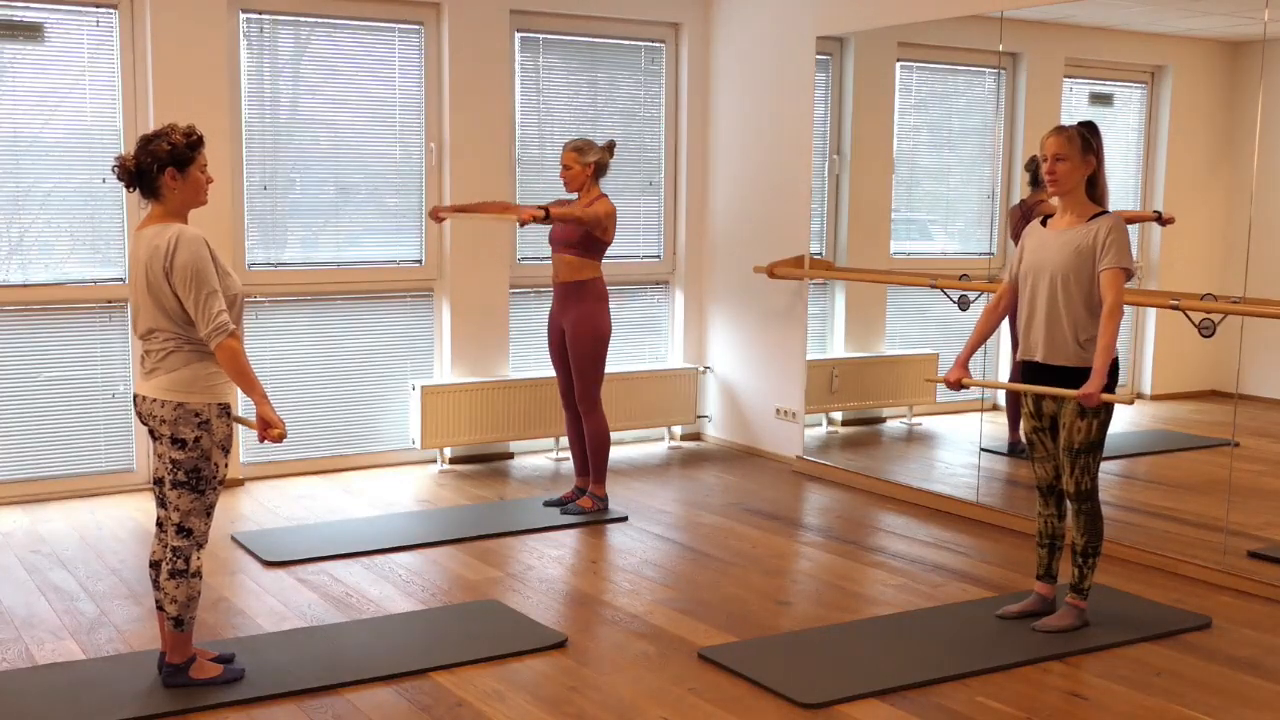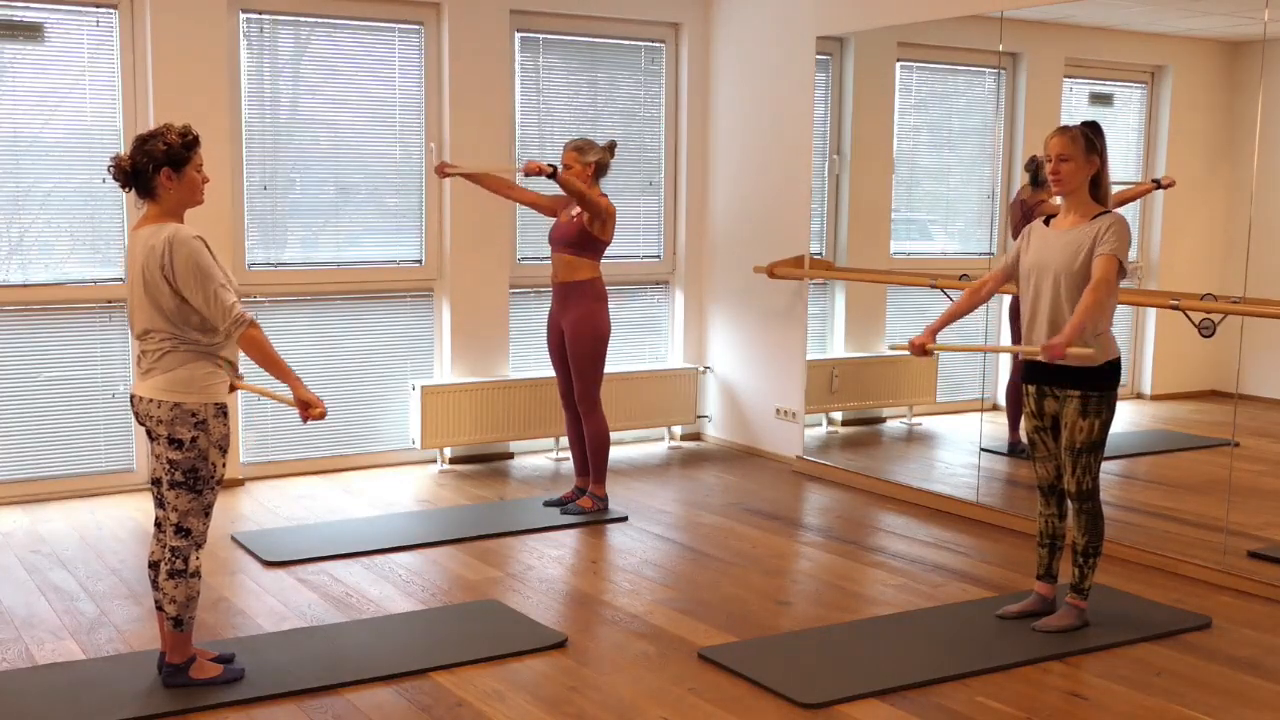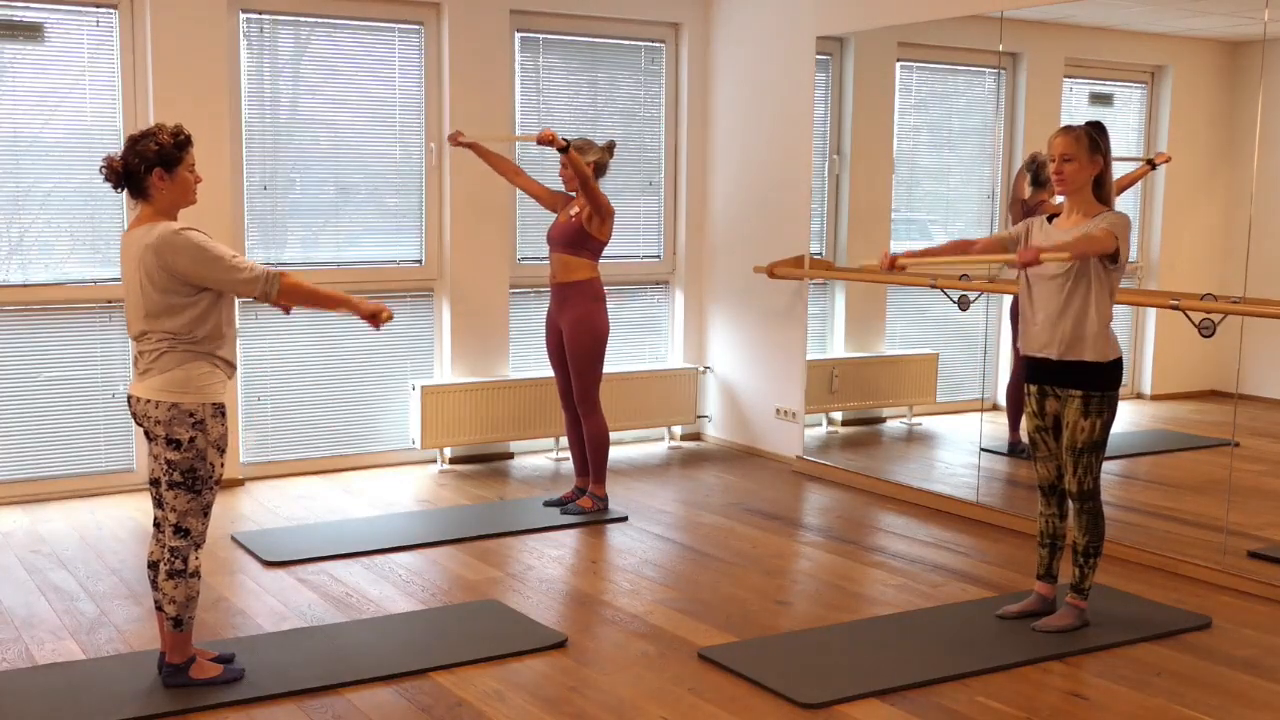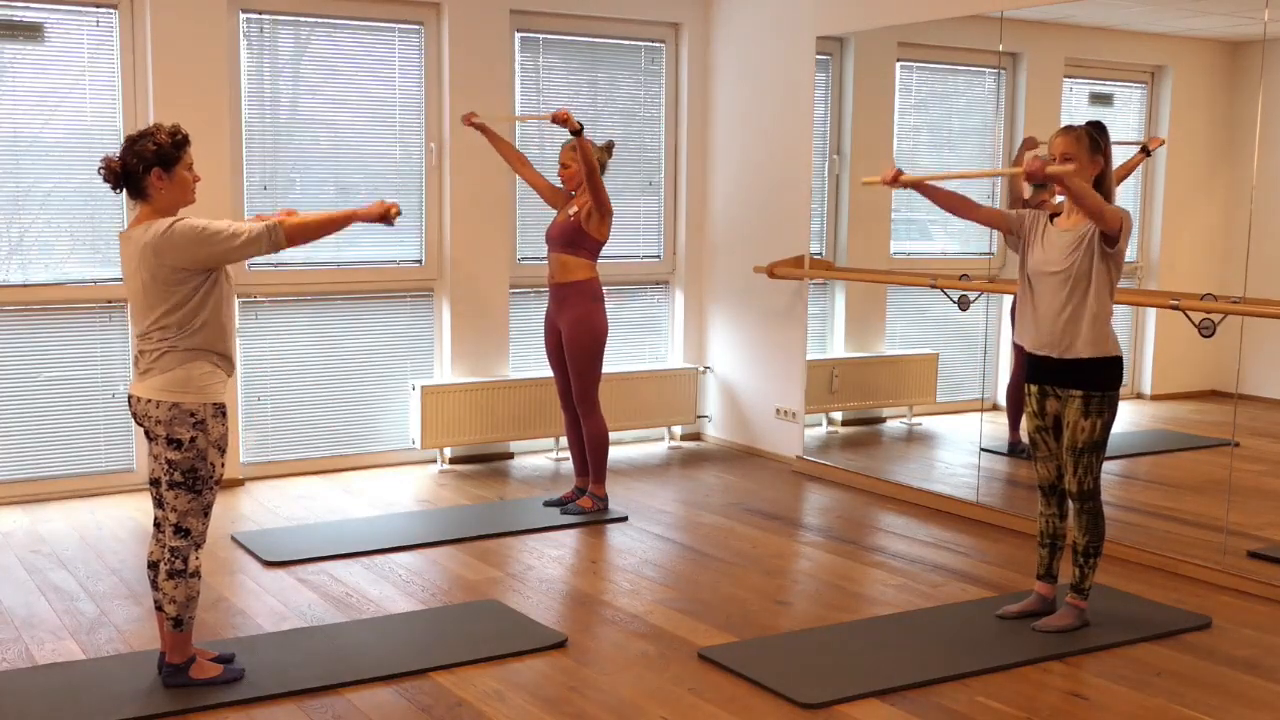
dt=0.4s
person 1, frame 1
left shoulder: (146, 236)
right shoulder: (184, 241)
right elbow: (218, 332)
right wrist: (260, 401)
left hip: (159, 395)
right hip: (192, 402)
left knee: (172, 532)
right knee: (187, 535)
left ankle: (176, 649)
right ankle: (180, 661)
person 1, frame 2
left shoulder: (144, 235)
right shoulder: (178, 241)
right elbow: (235, 321)
left wrist: (221, 364)
right wrist: (294, 384)
left hip: (158, 394)
right hip: (189, 402)
left knee: (171, 531)
right knee: (186, 535)
left ankle: (177, 649)
right ankle: (181, 661)
person 1, frame 3
left shoulder: (141, 235)
right shoulder: (172, 240)
left elbow: (227, 277)
right elbow: (262, 281)
left wrist: (270, 292)
right wrist: (353, 302)
left hip: (157, 396)
right hip: (187, 402)
left knee: (171, 532)
right knee: (185, 535)
left ankle: (176, 649)
right ankle: (181, 661)
person 1, frame 4
left shoulder: (143, 233)
right shoulder: (174, 236)
left elbow: (231, 232)
right elbow: (272, 236)
left wrist: (269, 216)
right wrist: (361, 213)
left hip: (157, 396)
right hip: (188, 402)
left knee: (171, 532)
right knee: (185, 535)
left ankle: (176, 649)
right ankle: (180, 660)
person 2, frame 1
left shoulder: (1107, 229)
right shoulder: (1034, 231)
left elbow: (1112, 305)
right elbow: (1003, 299)
left wrist: (1098, 375)
right wrist: (963, 358)
left hip: (1082, 378)
right hip: (1035, 374)
left knee: (1079, 490)
right knee: (1046, 488)
left ankle: (1077, 602)
right ankle: (1043, 590)
person 2, frame 2
left shoulder: (1110, 227)
right shoulder: (1034, 231)
left elbow: (1098, 287)
right elbow: (987, 284)
left wrist: (1066, 335)
right wrist: (935, 327)
left hip: (1088, 374)
right hip: (1038, 373)
left knee: (1080, 489)
right knee: (1047, 487)
left ankle: (1077, 602)
right ankle: (1043, 590)
person 2, frame 3
left shoulder: (1113, 225)
right shoulder: (1035, 226)
left elbow: (1087, 245)
right elbow: (973, 248)
left wrist: (1044, 251)
right wrist: (911, 255)
left hip: (1090, 371)
right hip: (1040, 368)
left knee: (1081, 489)
right knee: (1048, 487)
left ankle: (1077, 601)
right ankle: (1043, 591)
person 2, frame 4
left shoulder: (1112, 227)
right shoulder: (1034, 225)
left elbow: (1094, 208)
right elbow: (971, 209)
left wrist: (1057, 176)
right wrist: (914, 183)
left hip: (1090, 371)
right hip: (1041, 368)
left knee: (1082, 489)
right knee: (1048, 487)
left ankle: (1078, 601)
right ankle: (1043, 590)
person 3, frame 1
left shoulder: (602, 208)
right shoulder: (566, 207)
left elbow: (577, 216)
right elbow: (508, 209)
left wrist: (541, 213)
right wrist: (456, 207)
left hip: (588, 307)
right hip: (561, 307)
left knee: (588, 403)
right knee: (570, 403)
left ankle: (598, 493)
right ankle: (581, 485)
person 3, frame 2
left shoulder: (601, 208)
right shoulder: (564, 206)
left elbow: (579, 191)
right elbow: (511, 191)
left wrist: (549, 172)
right wrist: (462, 173)
left hip: (587, 307)
right hip: (560, 307)
left knee: (587, 403)
right knee: (569, 402)
left ankle: (598, 492)
right ankle: (581, 485)
person 3, frame 3
left shoulder: (599, 208)
right shoulder: (564, 203)
left elbow: (587, 180)
right elbow: (516, 175)
left wrist: (562, 146)
right wrist: (473, 147)
left hip: (585, 307)
right hip: (558, 307)
left knee: (587, 403)
right knee: (569, 403)
left ankle: (599, 492)
right ankle: (582, 484)
person 3, frame 4
left shoulder: (598, 205)
right shoulder: (564, 203)
left elbow: (592, 169)
right elbow: (521, 166)
left wrist: (575, 130)
right wrist: (484, 130)
left hip: (584, 307)
right hip: (557, 308)
left knee: (586, 403)
right knee: (568, 403)
left ankle: (598, 492)
right ankle: (581, 484)
person 4, frame 1
left shoulder: (1016, 211)
right shoulder: (1053, 213)
right elbow: (1112, 218)
right wrist: (1155, 215)
left hip: (1021, 300)
left knee: (1019, 370)
left ankle: (1014, 438)
person 4, frame 2
left shoulder: (1018, 208)
right shoulder: (1056, 212)
left elbow: (1023, 194)
right elbow: (1113, 201)
left wrist: (1030, 183)
right wrist: (1156, 185)
left hip: (1022, 300)
left knee: (1020, 370)
left ankle: (1014, 439)
person 4, frame 3
left shoulder: (1017, 208)
right shoulder: (1058, 214)
left elbow: (1019, 183)
right elbow: (1112, 191)
left wrist: (1028, 163)
right wrist: (1151, 165)
left hip: (1022, 301)
left knee: (1020, 370)
left ankle: (1014, 439)
person 4, frame 4
left shoulder: (1019, 207)
right shoulder: (1061, 212)
left elbow: (1015, 176)
right elbow: (1110, 182)
left wrist: (1023, 150)
right wrist: (1145, 152)
left knee: (1020, 371)
left ankle: (1014, 438)
